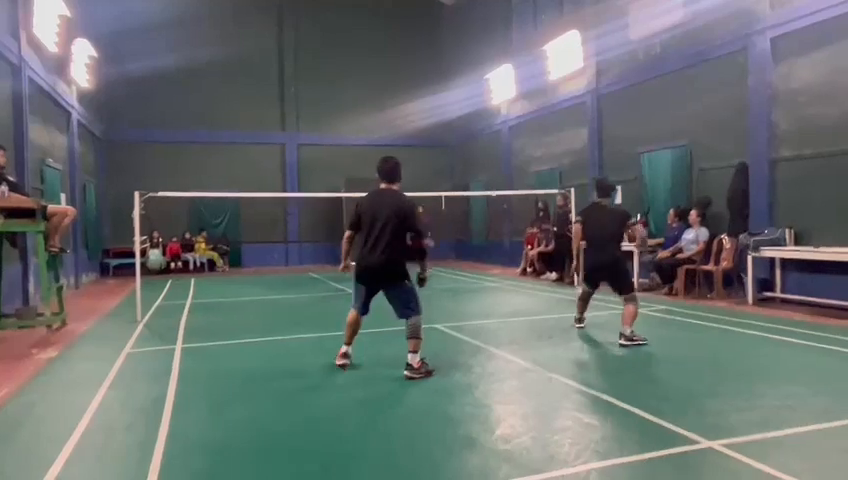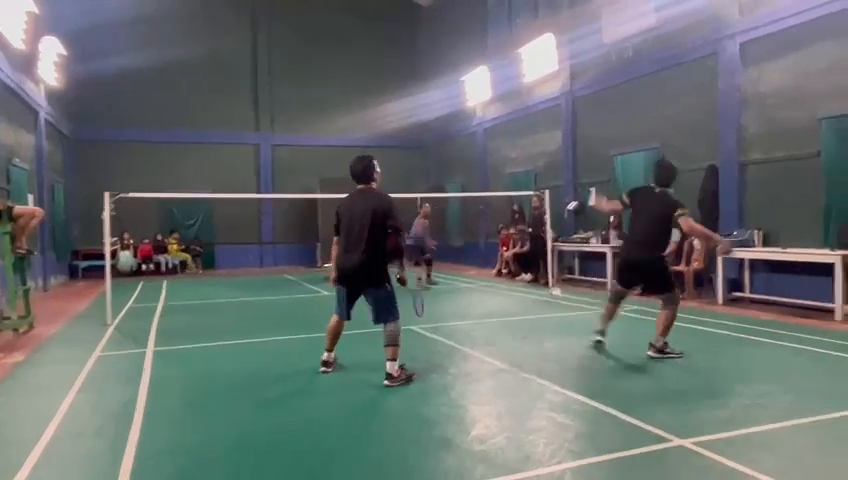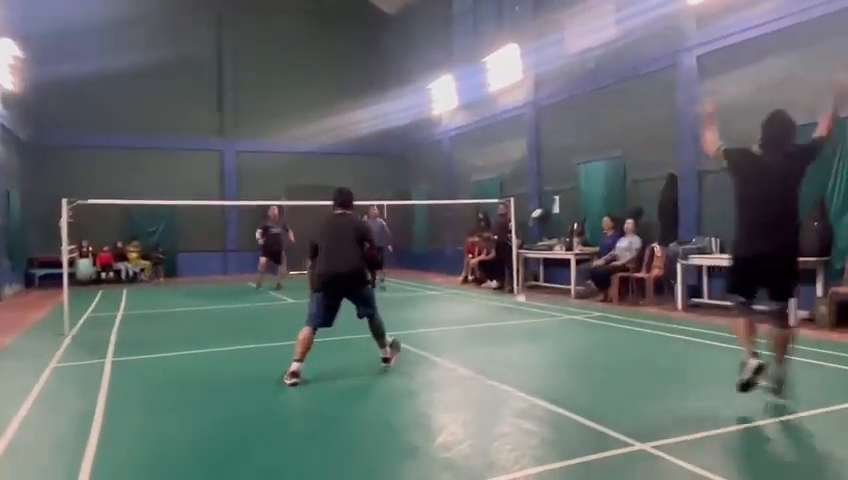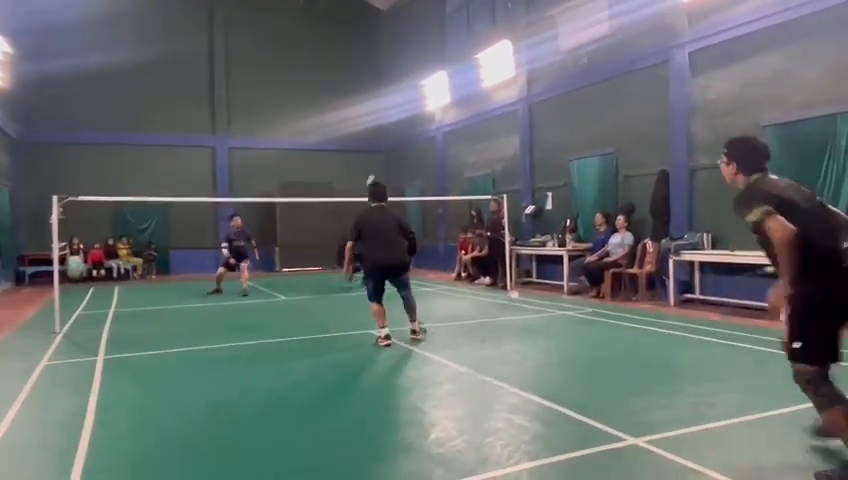
dt=0.7s
person 1, frame 1
left shoulder: (585, 212)
right shoulder: (621, 213)
left elbow: (576, 232)
right elbow: (639, 235)
left wrist: (576, 257)
left hip: (592, 260)
right hip: (613, 260)
left knee: (587, 291)
right knee: (630, 298)
left ankle: (579, 318)
right ankle: (626, 333)
person 1, frame 2
left shoulder: (637, 194)
right shoulder: (672, 203)
left elbow: (611, 208)
right elbow: (689, 227)
left wrist: (600, 204)
right wrist: (716, 239)
left hip: (628, 255)
right hip: (652, 259)
left knee: (617, 294)
right knee: (671, 300)
left ankle: (601, 331)
right ankle: (658, 345)
person 1, frame 3
left shoulder: (741, 159)
right shoulder: (795, 158)
left elbow: (710, 146)
right elbow: (823, 132)
left wrist: (710, 120)
right wrist: (835, 102)
left hip: (747, 249)
right hip: (783, 250)
left knee: (743, 306)
right knee: (780, 312)
left ankle: (751, 358)
right ankle: (780, 372)
person 1, frame 4
left shoulder: (748, 197)
right shoulder: (785, 186)
left elbow: (785, 234)
left wrist: (787, 282)
left hip: (816, 287)
left knee: (808, 374)
right knee: (802, 355)
person 2, frame 1
left shoulder: (364, 202)
right shoulder: (405, 203)
left elbow: (349, 236)
right elbow: (417, 240)
left wrist: (345, 260)
right wrist: (423, 270)
left hip: (365, 267)
right hip: (393, 268)
left knee: (358, 310)
right knee: (413, 312)
left ankle: (344, 352)
right ankle: (414, 363)
person 2, frame 2
left shoulder: (344, 204)
right shoulder: (383, 201)
left elbow: (337, 241)
right elbow: (394, 240)
left wrist: (336, 269)
right wrist: (401, 269)
left hip: (346, 269)
right hip: (373, 270)
left knee: (340, 315)
right knee: (390, 318)
left ankle: (327, 358)
right ankle: (393, 370)
person 2, frame 3
left shoulder: (323, 227)
right shoulder: (358, 223)
left elbow: (312, 260)
left wrist: (313, 282)
right wrist: (371, 274)
left hip: (325, 277)
right hip: (353, 276)
left knee: (311, 325)
right knee: (372, 315)
left ankle: (294, 369)
right ankle: (386, 354)
person 2, frame 4
left shoulder: (361, 219)
right shoulder: (395, 217)
left elbow: (350, 245)
right elbow: (411, 240)
left wrist: (347, 265)
right wrist: (408, 259)
left hip: (373, 266)
right hip: (397, 264)
left knee: (376, 301)
right knee: (407, 296)
left ankle: (384, 333)
right ankle: (415, 328)
